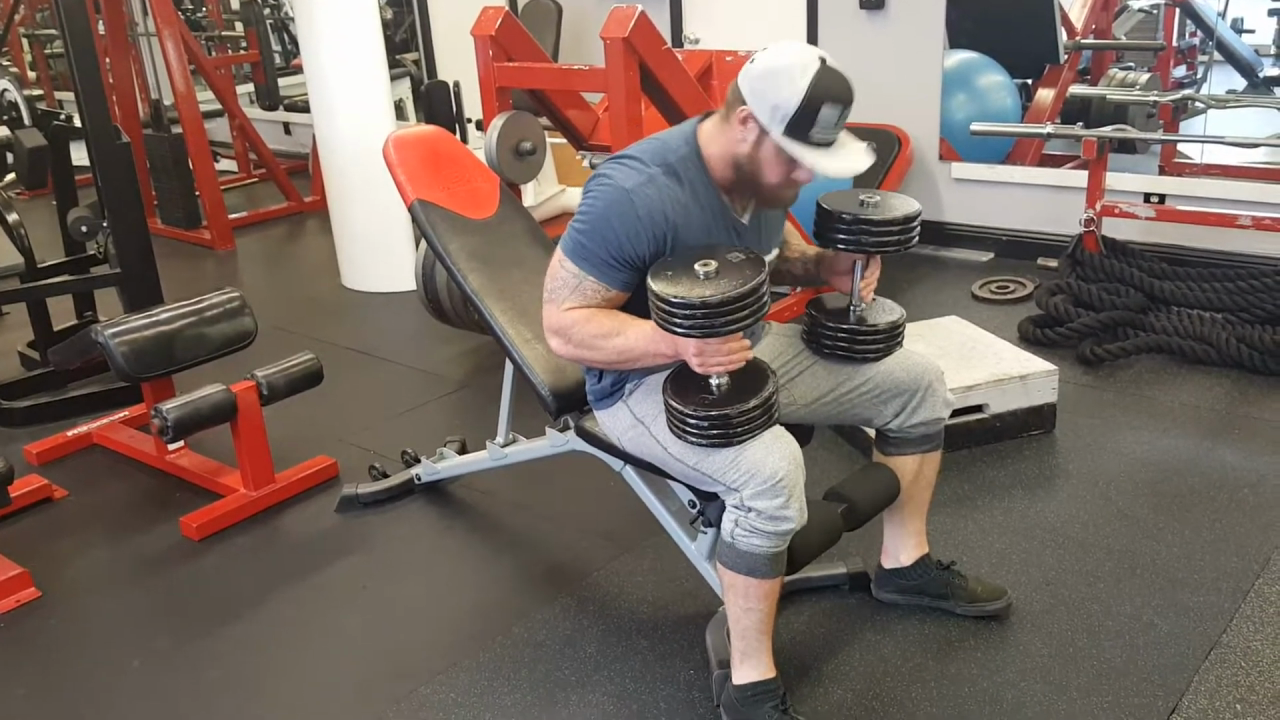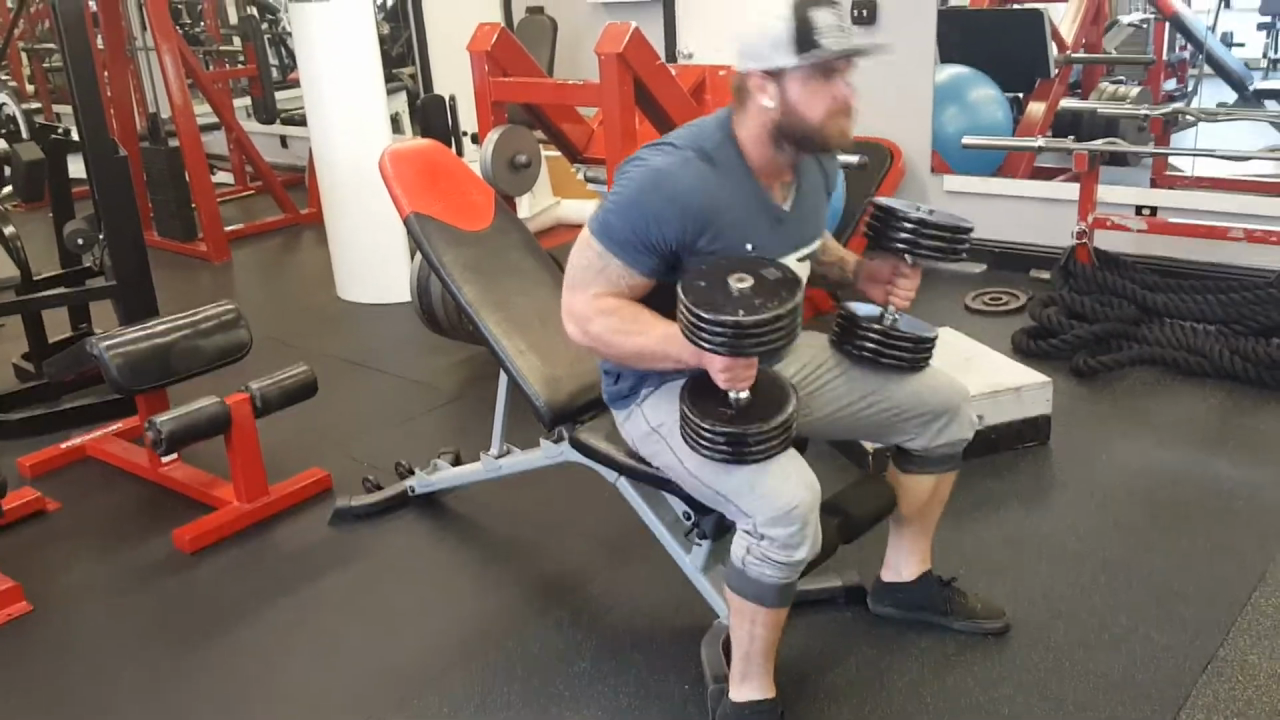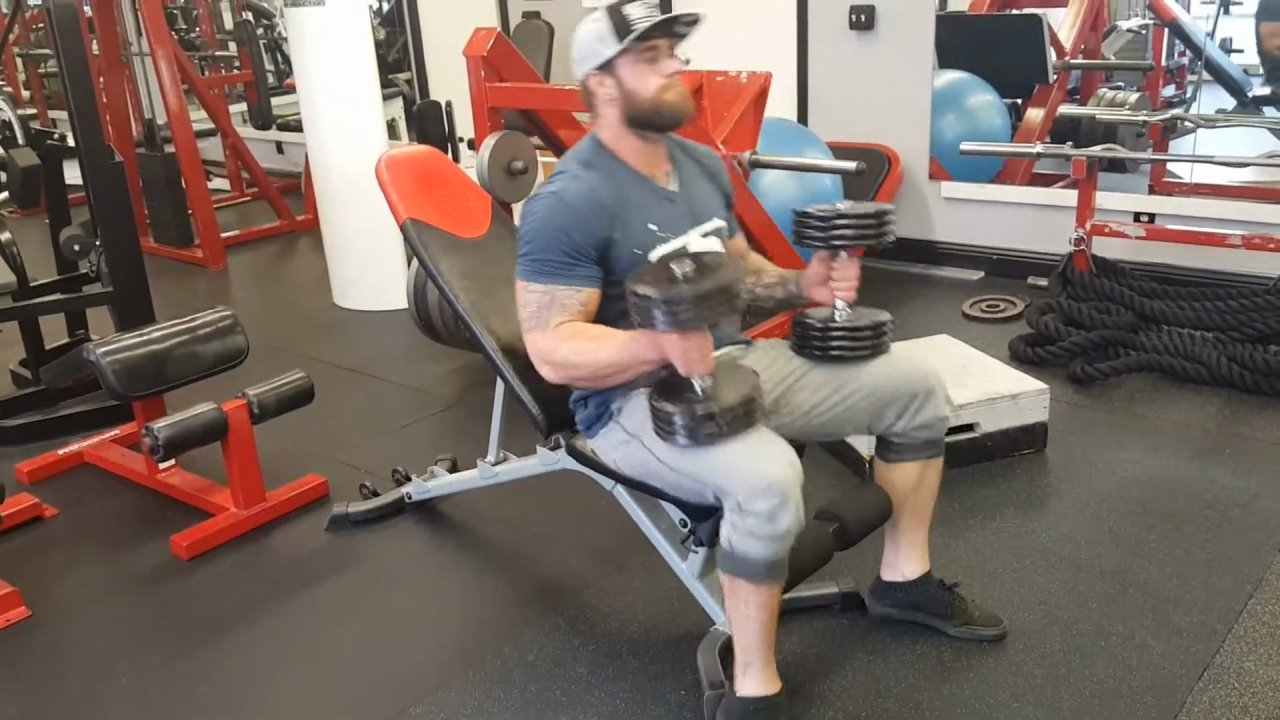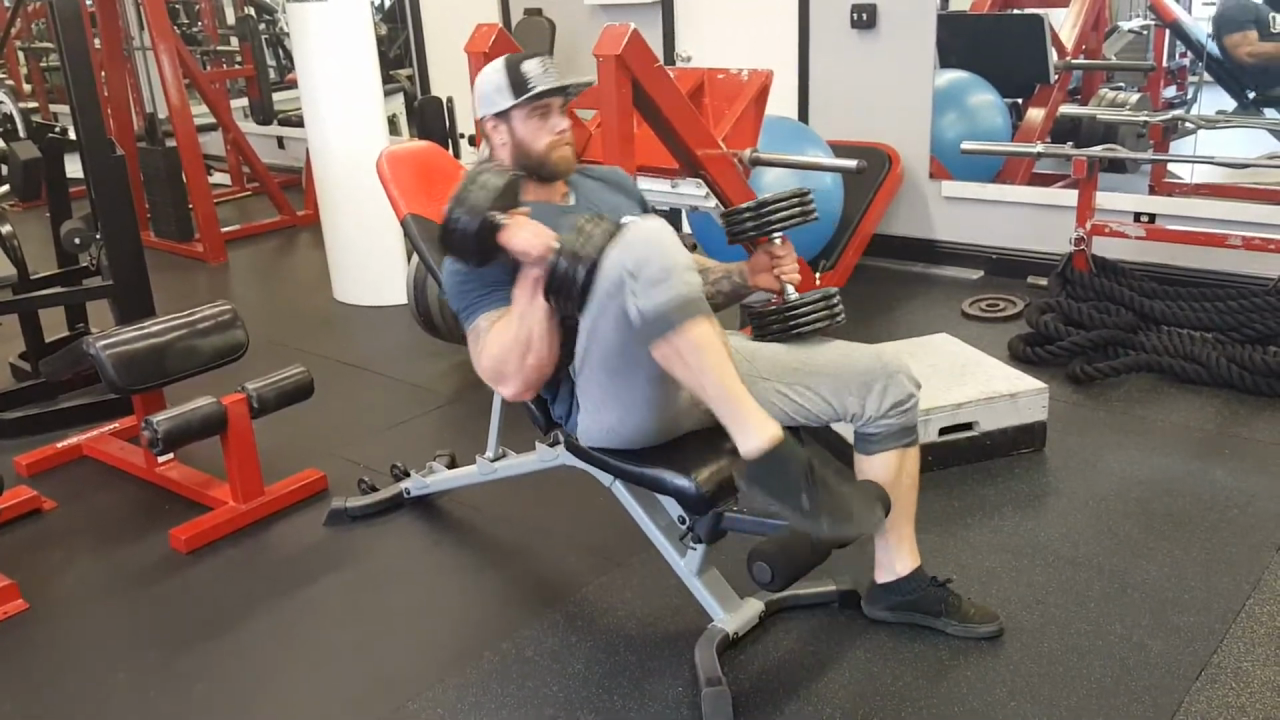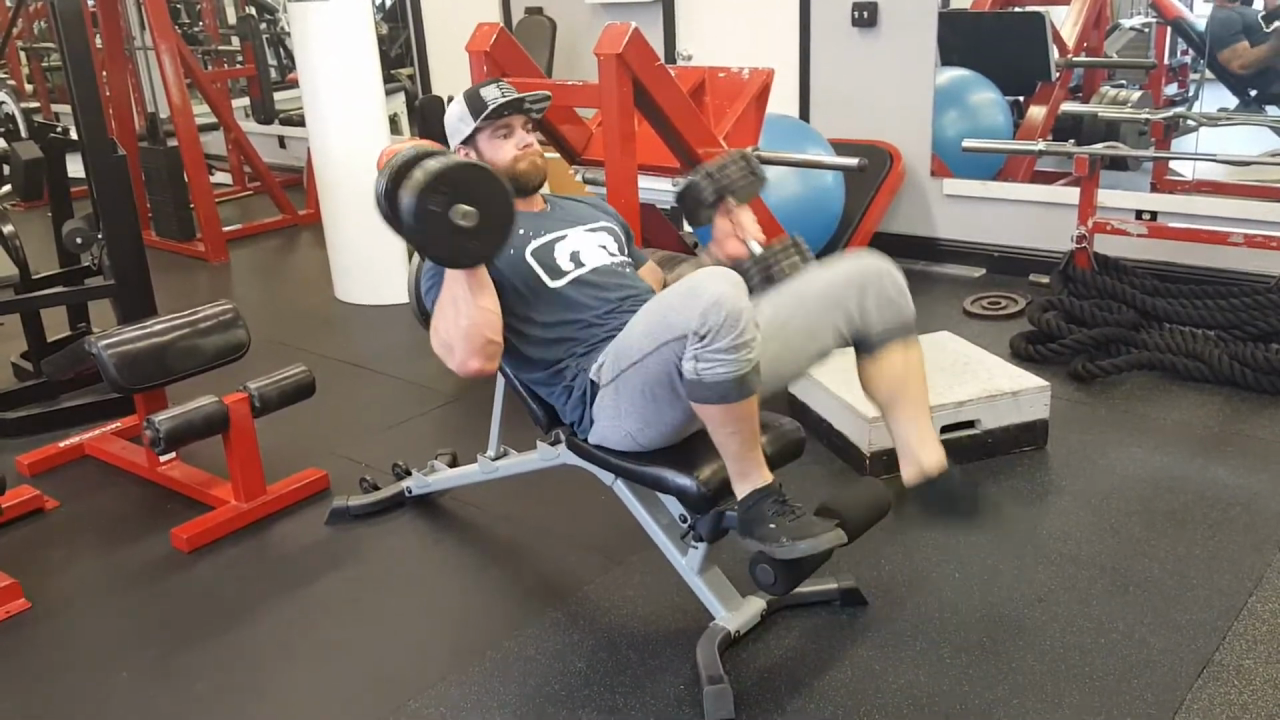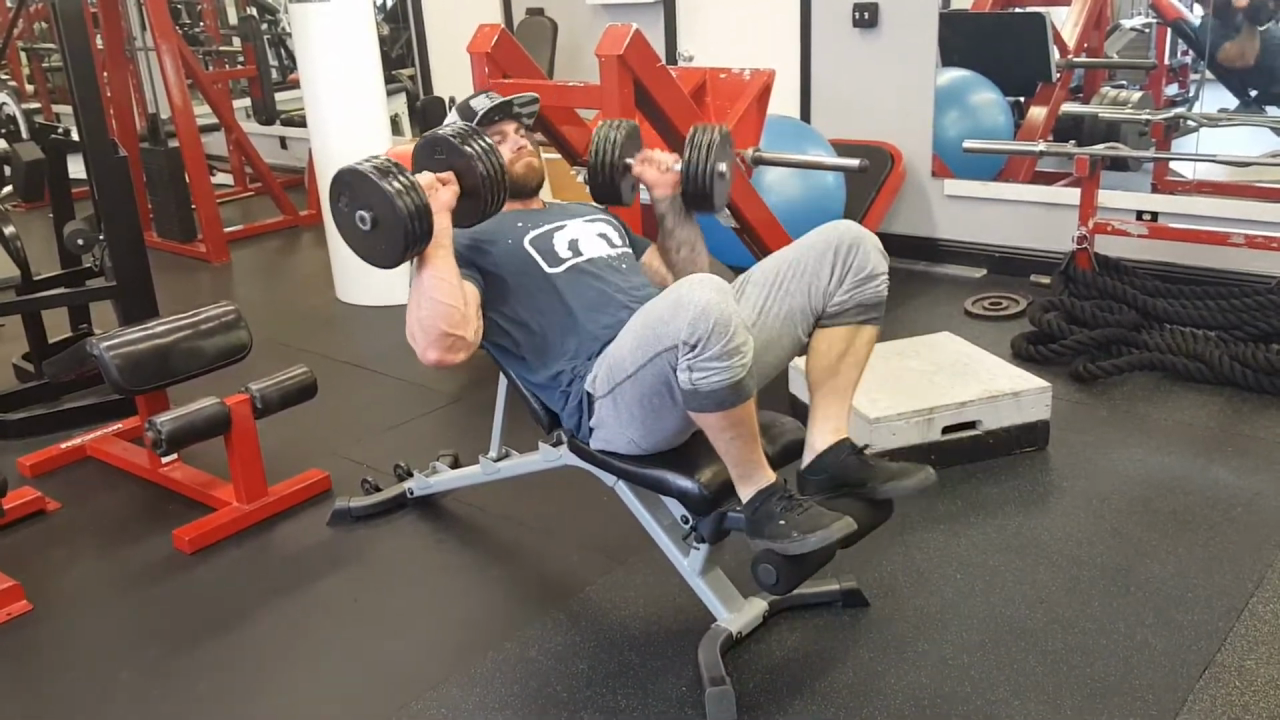
dt=0.5s
person 1, frame 1
left shoulder: (765, 165)
right shoulder: (635, 194)
right elbow: (565, 325)
left wrist: (824, 267)
right wrist: (680, 342)
left hip: (747, 348)
right hip: (648, 379)
left knee: (917, 382)
right knee: (772, 470)
left ankle: (905, 563)
person 1, frame 2
left shoulder: (811, 156)
right shoulder: (670, 181)
right elbow: (585, 311)
left wrist: (859, 273)
right wrist: (701, 351)
left hip: (774, 355)
right hip: (668, 383)
left knee: (944, 406)
right knee: (786, 503)
left ankle: (905, 579)
person 1, frame 3
left shoulder: (697, 162)
right shoulder: (570, 201)
right elbow: (552, 350)
left wrist: (801, 286)
right wrist: (658, 347)
left hip: (735, 361)
right hip: (635, 399)
left knee: (919, 392)
right knee: (767, 478)
left ankle: (904, 580)
person 1, frame 4
left shoulder: (610, 186)
left elbow: (681, 277)
right elbow: (515, 382)
left wrist: (746, 277)
right wrist: (534, 268)
left hip: (701, 364)
right hip: (612, 402)
left knee: (886, 381)
right knee: (644, 238)
left ankle: (898, 580)
right ankle: (765, 451)
person 1, frame 5
left shoulder: (591, 210)
right elbow: (472, 358)
left wrist: (717, 257)
left hip: (701, 354)
right hip: (614, 399)
left knee: (869, 279)
right knee: (713, 299)
left ankle: (928, 478)
right ankle: (757, 499)
person 1, frame 6
left shoulder: (591, 215)
right shoulder: (471, 246)
left elbow: (681, 280)
right elbow: (442, 347)
left wrist: (668, 200)
right wrist: (435, 227)
left hip: (705, 348)
right hip: (614, 401)
left knee: (847, 246)
right knee: (702, 305)
left ankle: (827, 451)
right ankle: (762, 497)
